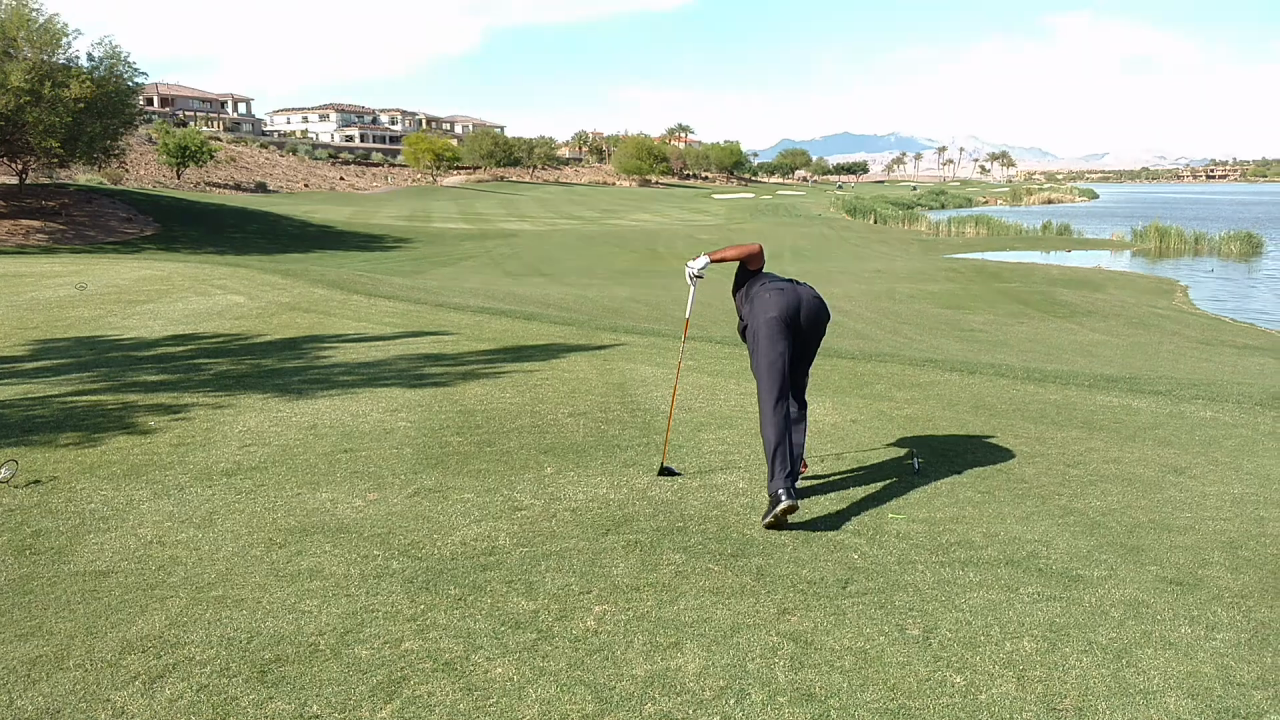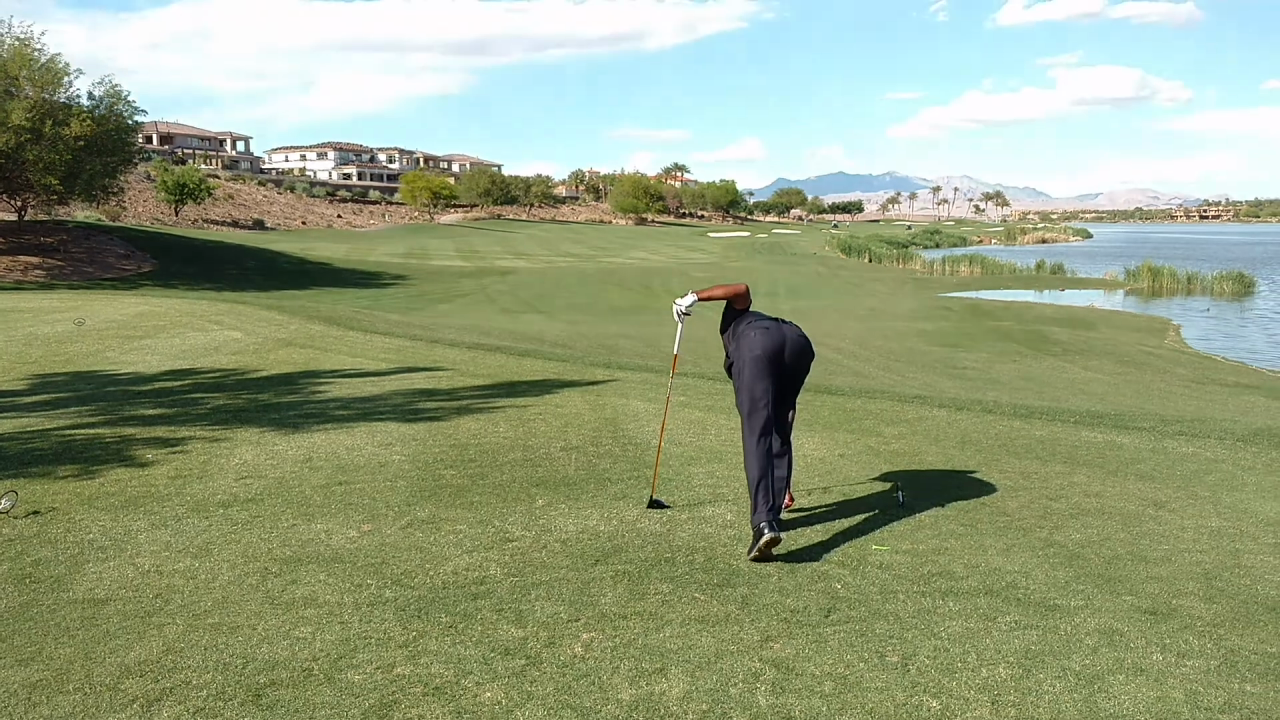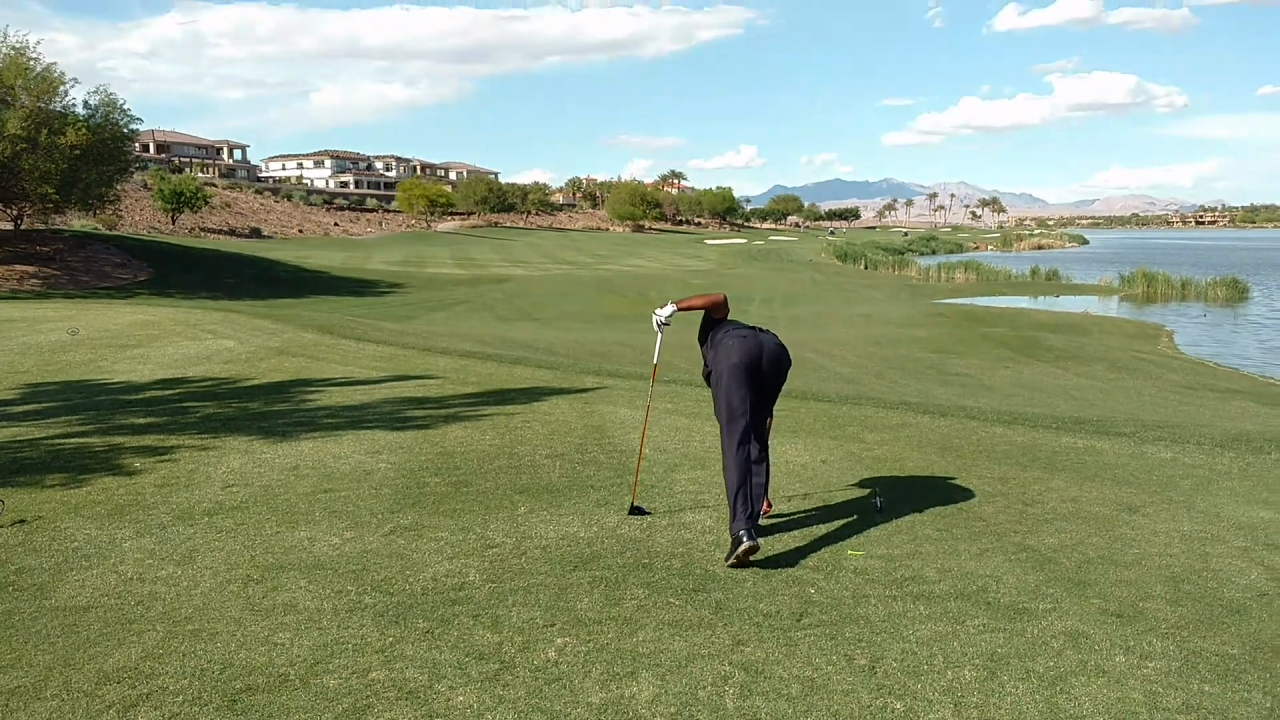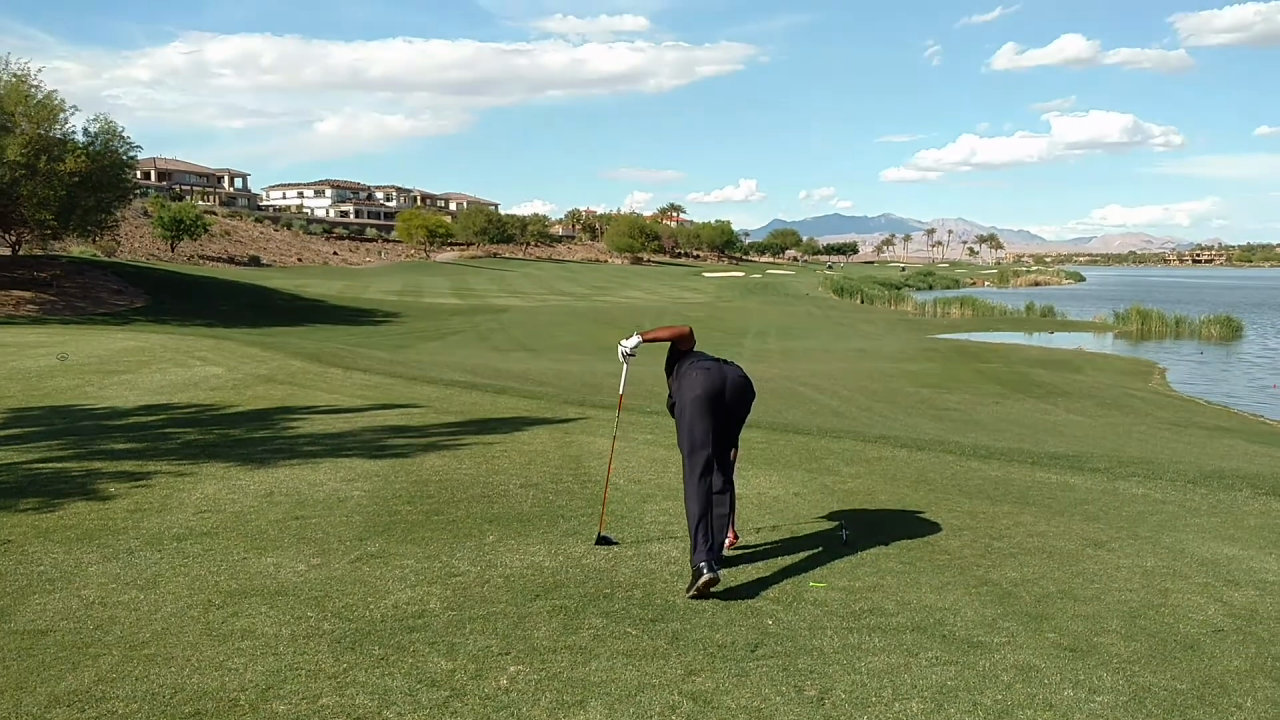
dt=0.3s
person 1, frame 1
left shoulder: (749, 282)
left elbow: (756, 250)
right elbow: (800, 382)
left wrist: (707, 258)
left hip: (770, 304)
right hip: (814, 305)
left knee: (772, 401)
right knee: (794, 396)
left ankle: (781, 490)
right ankle: (787, 481)
person 1, frame 2
left shoulder: (737, 319)
left elbow: (742, 290)
right elbow: (787, 423)
left wrist: (695, 297)
right wrist: (785, 489)
left hip: (756, 343)
right hip: (799, 344)
left knee: (756, 435)
right knee: (779, 433)
left ankle: (764, 523)
right ankle: (772, 512)
person 1, frame 3
left shoulder: (715, 329)
left elbow: (720, 300)
right elbow: (765, 427)
left wrist: (674, 307)
right wrist: (763, 496)
left hip: (734, 351)
right hip: (776, 352)
left knee: (735, 443)
right knee: (756, 439)
left ankle: (743, 531)
right ankle: (750, 519)
person 1, frame 4
left shoulder: (682, 361)
left elbow: (686, 332)
right elbow: (729, 466)
left wrist: (639, 338)
right wrist: (728, 527)
left hip: (697, 382)
right hip: (740, 384)
left knee: (697, 473)
right knee: (721, 471)
left ankle: (703, 563)
right ankle: (714, 550)
